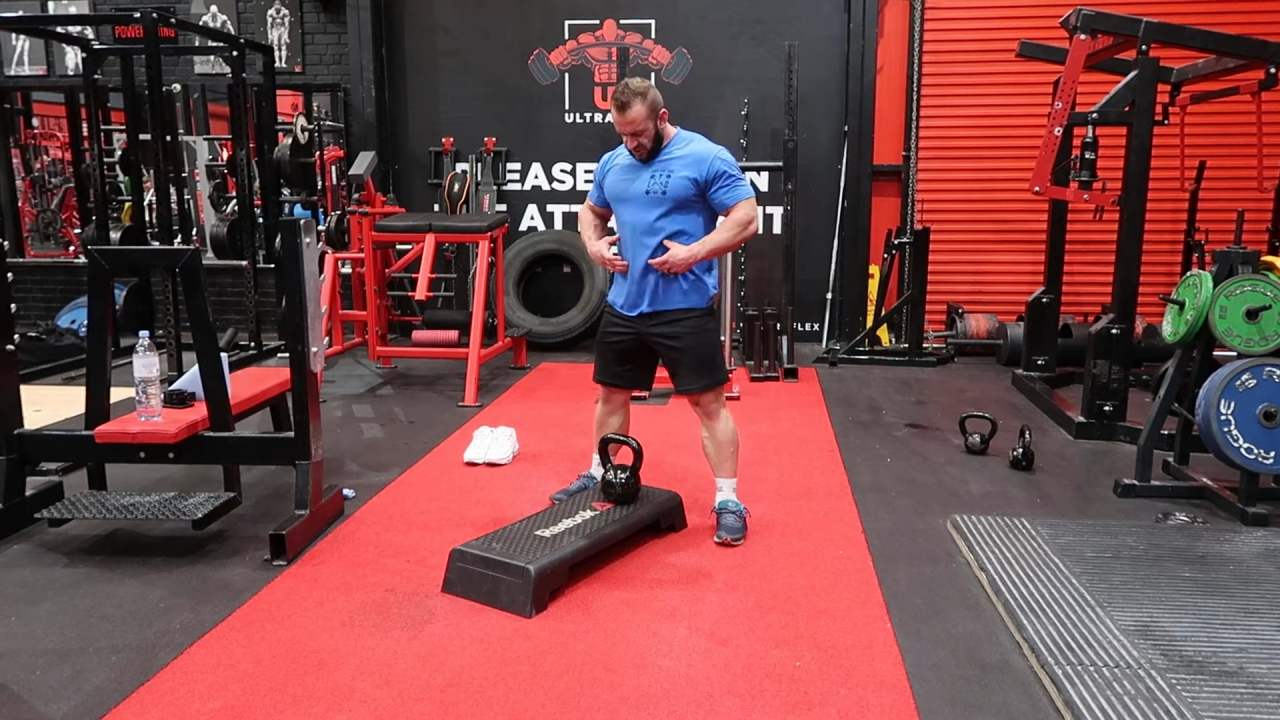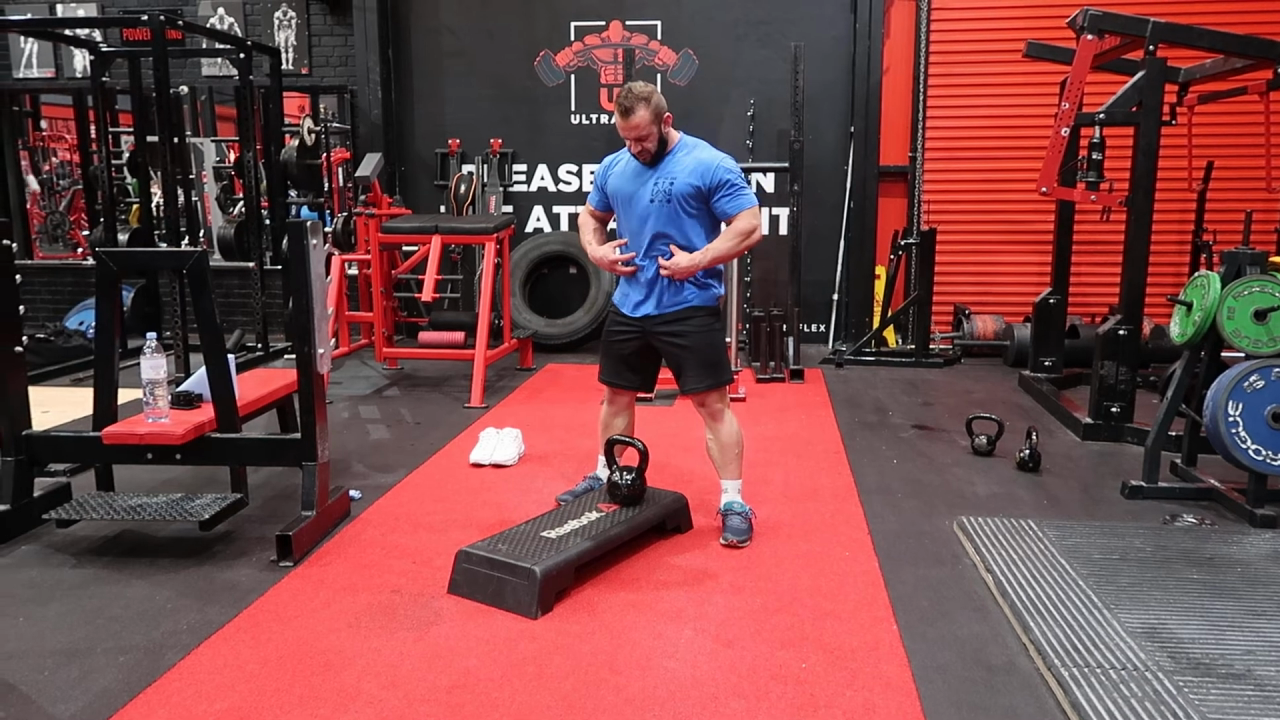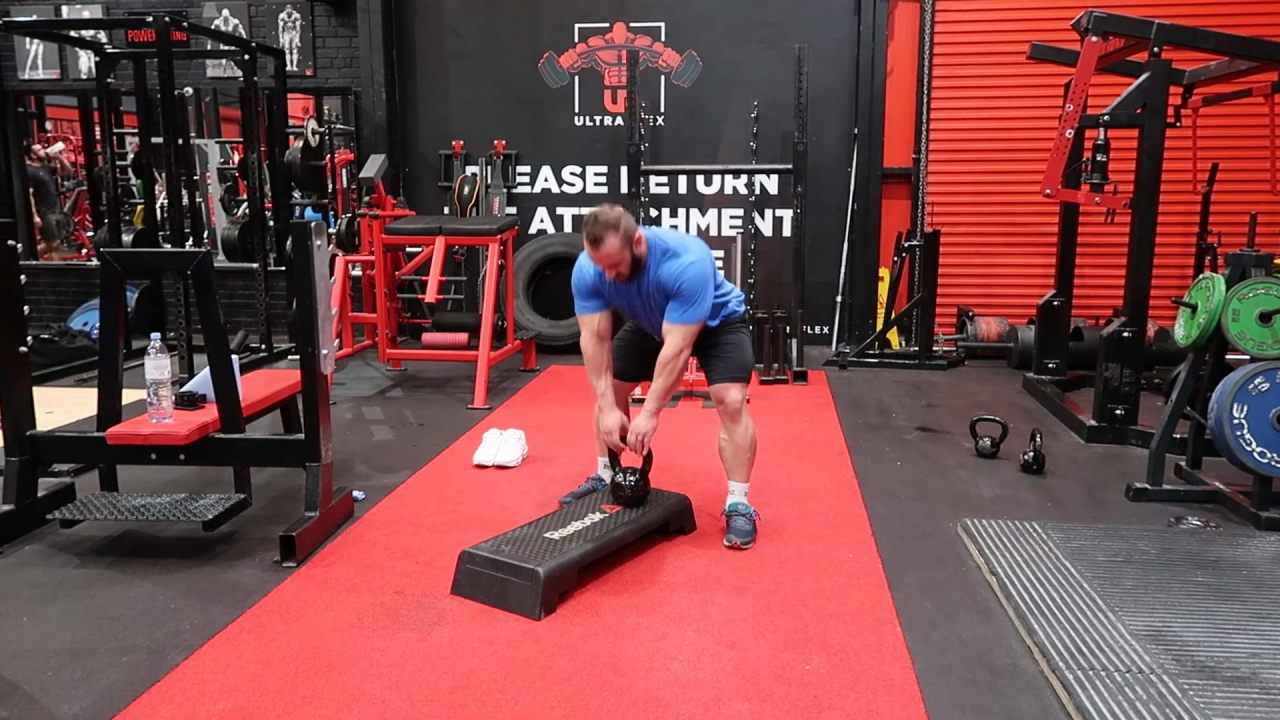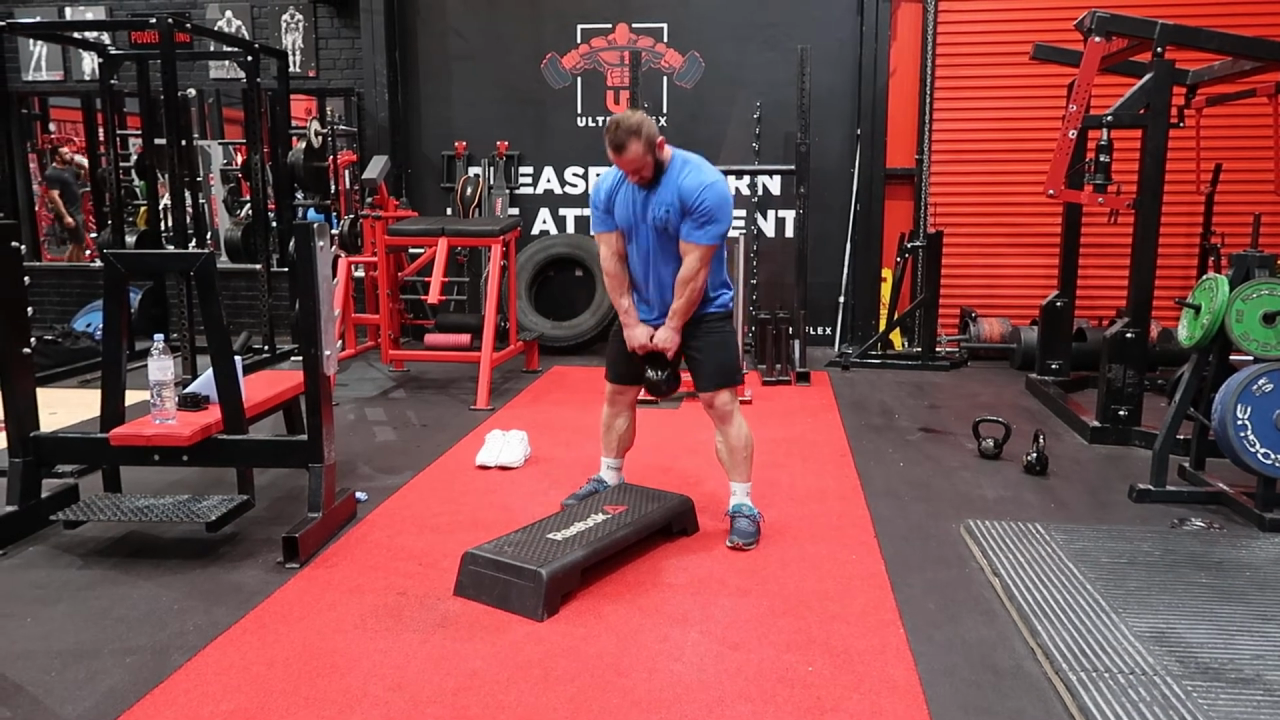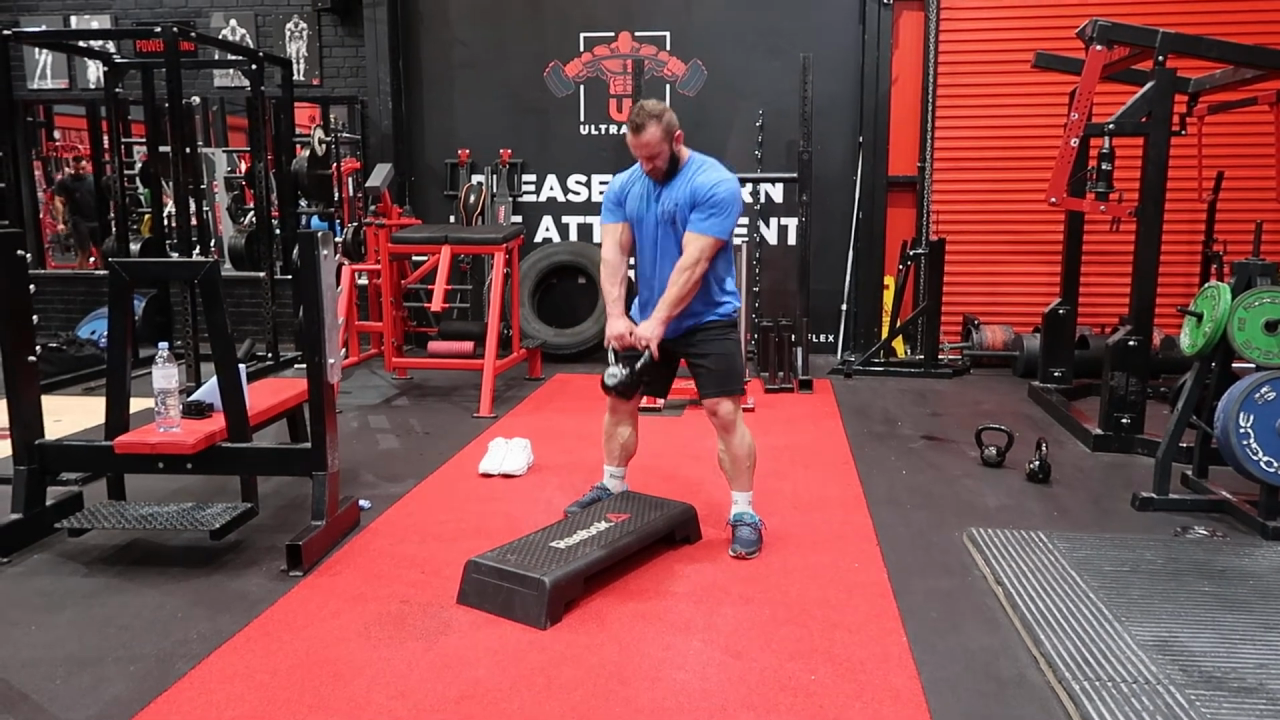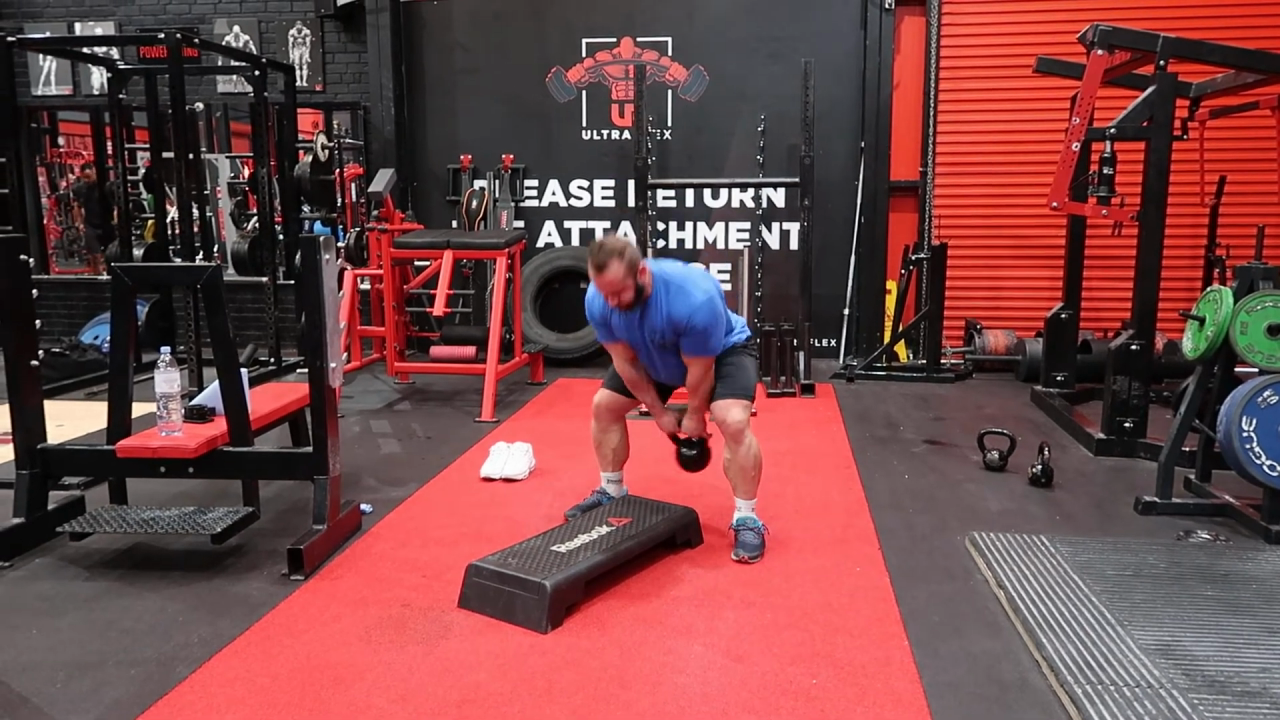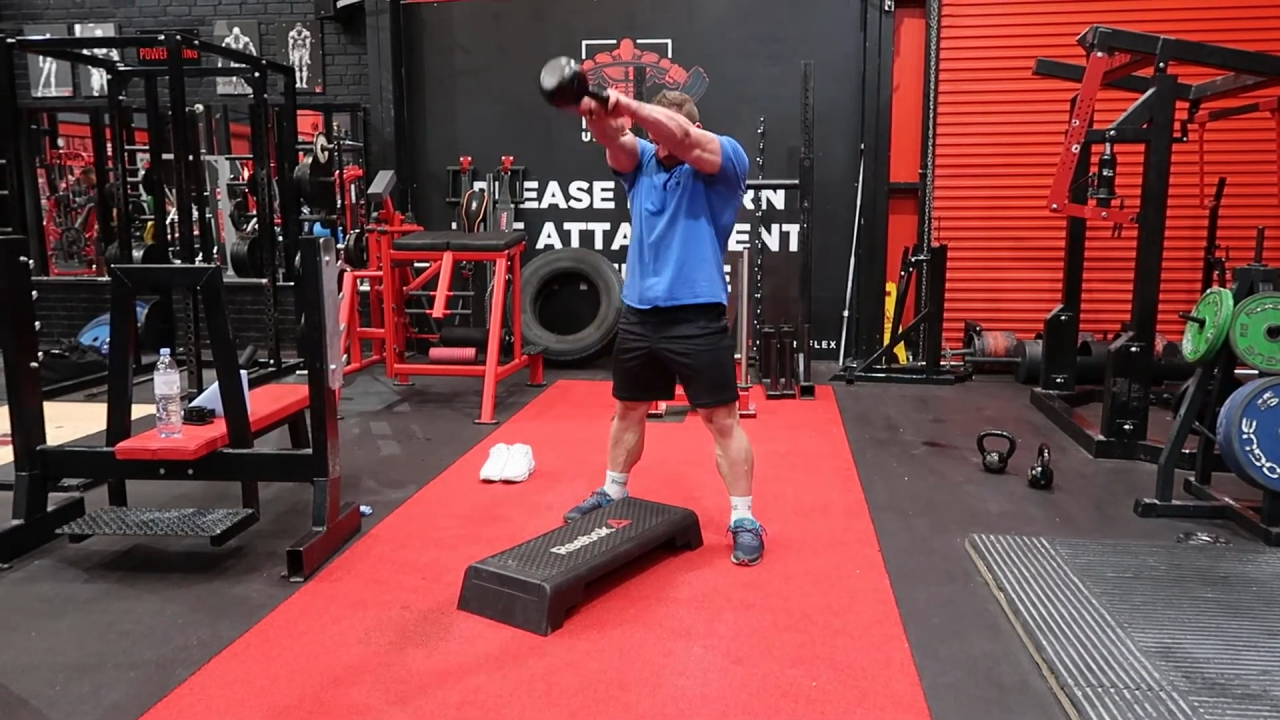
dt=0.7s
person 1, frame 1
left shoulder: (707, 158)
right shoulder: (612, 164)
left elbow: (746, 219)
right elbow: (591, 211)
left wrist: (692, 253)
right wrist: (594, 245)
left hip: (686, 308)
right hip: (624, 305)
left knee: (708, 402)
right knee: (611, 394)
left ankle: (728, 501)
right ankle: (599, 475)
person 1, frame 2
left shoulder: (710, 165)
right shoulder: (613, 167)
left elbow: (749, 226)
right elbow: (591, 215)
left wrist: (697, 260)
right wrist: (595, 250)
left hip: (691, 309)
right hip: (629, 306)
left knee: (712, 404)
right knee: (616, 395)
left ankle: (734, 503)
right ankle: (604, 477)
person 1, frame 3
left shoulder: (688, 263)
right shoulder: (587, 270)
left elbow: (677, 348)
right elbow: (595, 339)
left wrist: (651, 412)
right wrist: (606, 407)
left hip: (717, 321)
right hip: (651, 322)
left knee: (731, 400)
right knee: (608, 386)
left ankle: (738, 504)
right ankle: (605, 477)
person 1, frame 4
left shoulder: (704, 185)
right shoulder: (607, 188)
left elbow: (695, 267)
right elbow: (612, 260)
left wrist: (673, 327)
right wrist: (630, 323)
left hip: (704, 311)
right hip: (641, 311)
left knee: (721, 403)
right knee: (617, 394)
left ankle: (743, 505)
right ankle: (608, 480)
person 1, frame 5
left shoulder: (715, 184)
right shoulder: (622, 187)
left elbow: (694, 263)
right elbow: (613, 253)
left wrist: (657, 323)
right wrist: (617, 315)
left hip: (708, 318)
right hip: (644, 315)
left knee: (724, 412)
right knee: (620, 397)
left ankle: (744, 513)
right ankle: (613, 487)
person 1, frame 6
left shoulder: (694, 297)
right shoulder: (597, 301)
left elbow: (700, 370)
right elbow: (626, 363)
left wrist: (694, 416)
right wrist: (659, 412)
left hip: (723, 349)
left knee: (733, 420)
right knee: (604, 405)
left ankle: (746, 519)
right ankle: (611, 491)
person 1, frame 7
left shoulder: (725, 158)
right shoulder: (641, 160)
left elbow: (680, 137)
right elbow: (615, 141)
left wrist: (628, 107)
right wrist: (599, 112)
left hip: (698, 316)
right hip: (638, 313)
left knee: (720, 418)
right knee: (627, 409)
left ankle: (743, 519)
right ankle: (613, 492)
